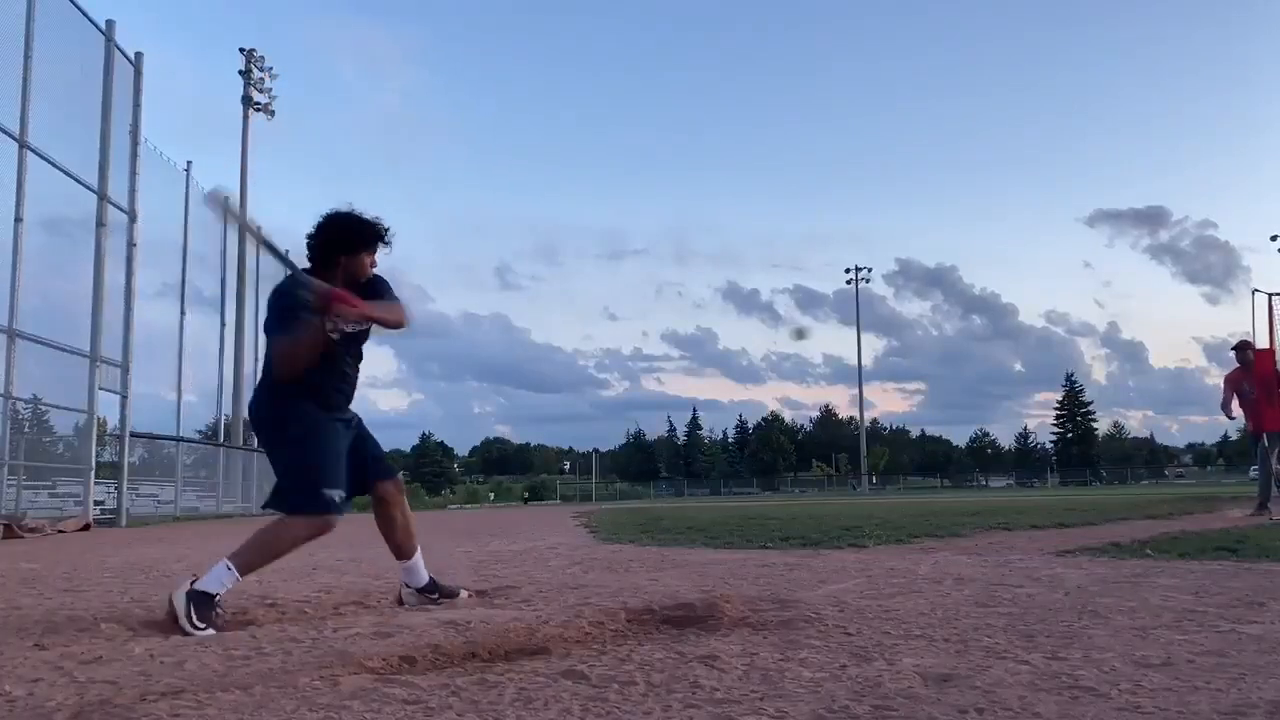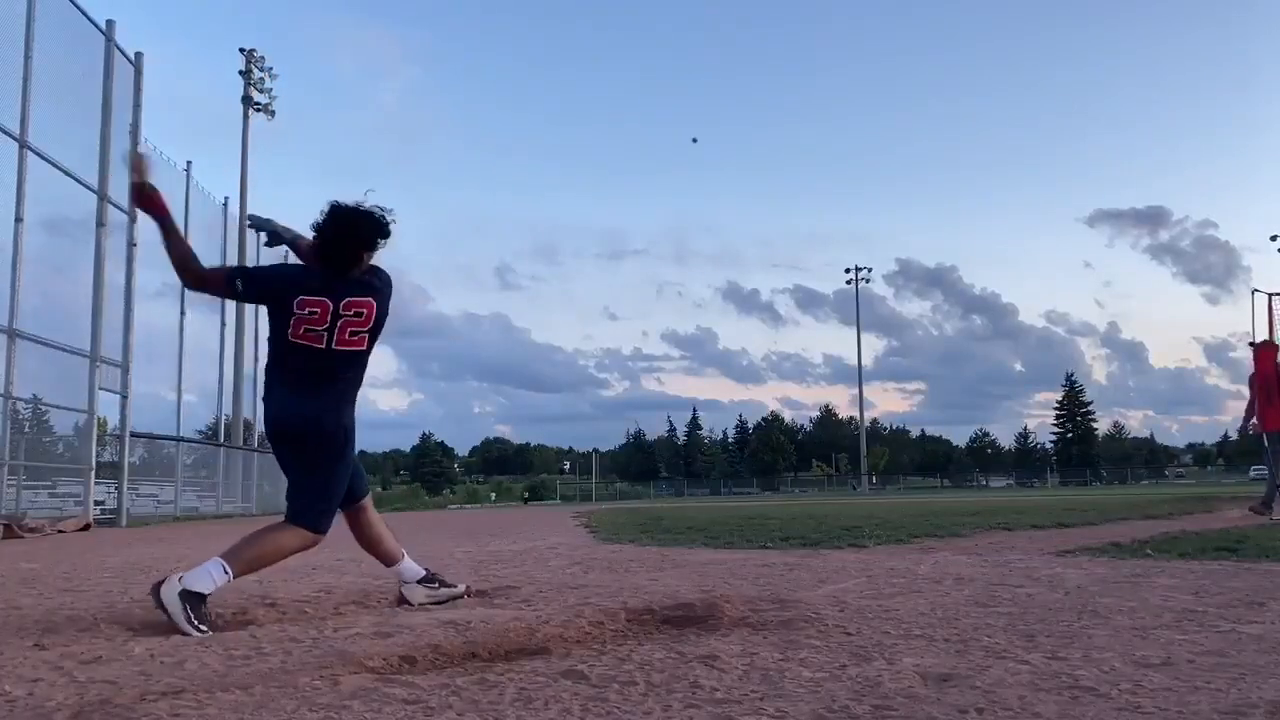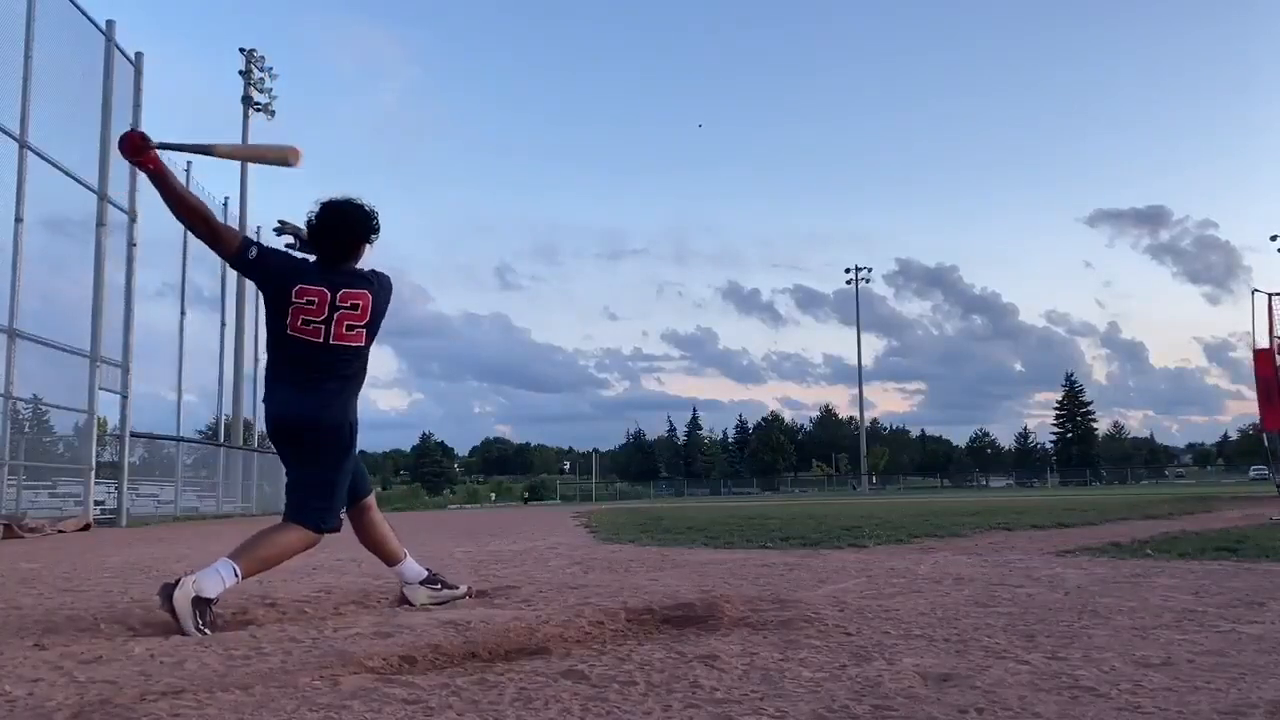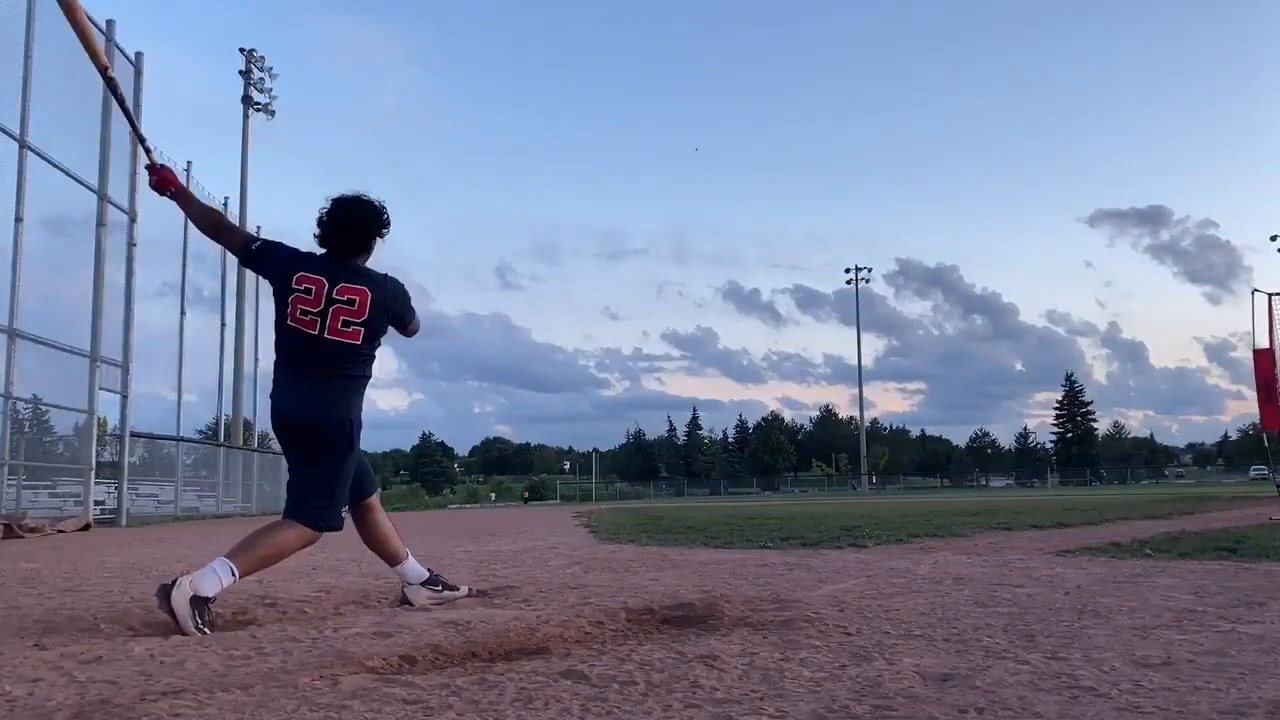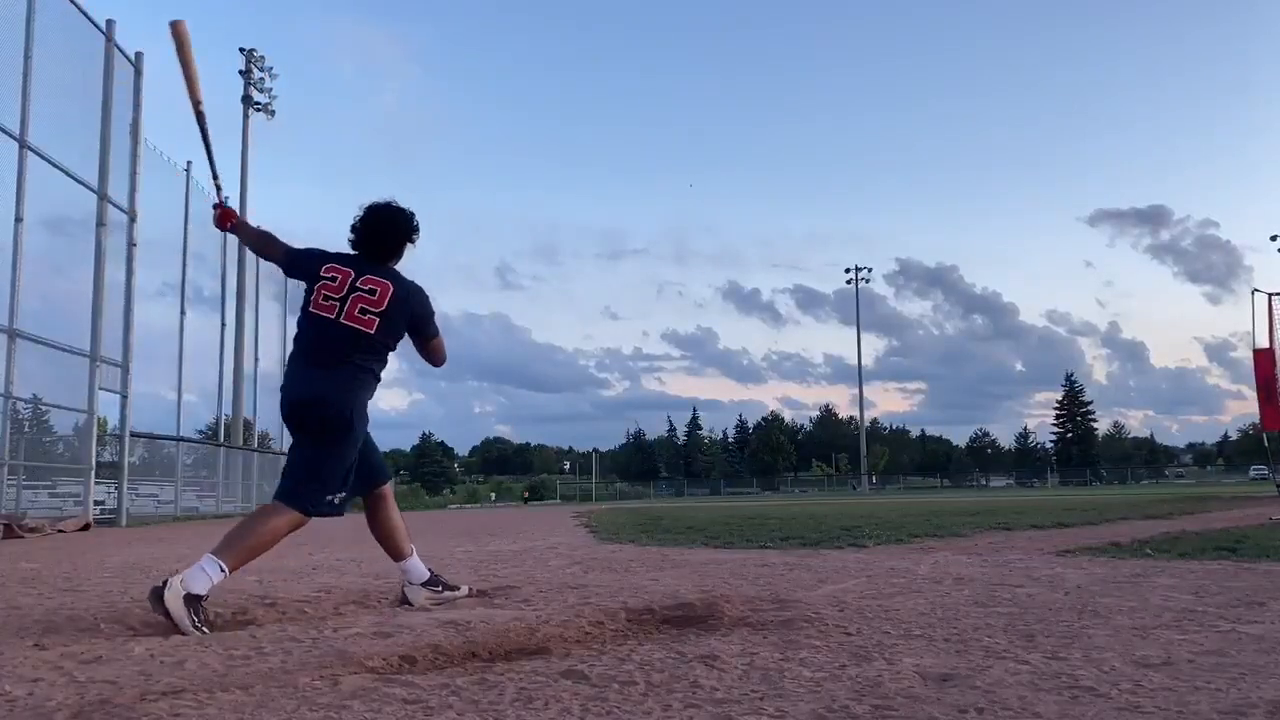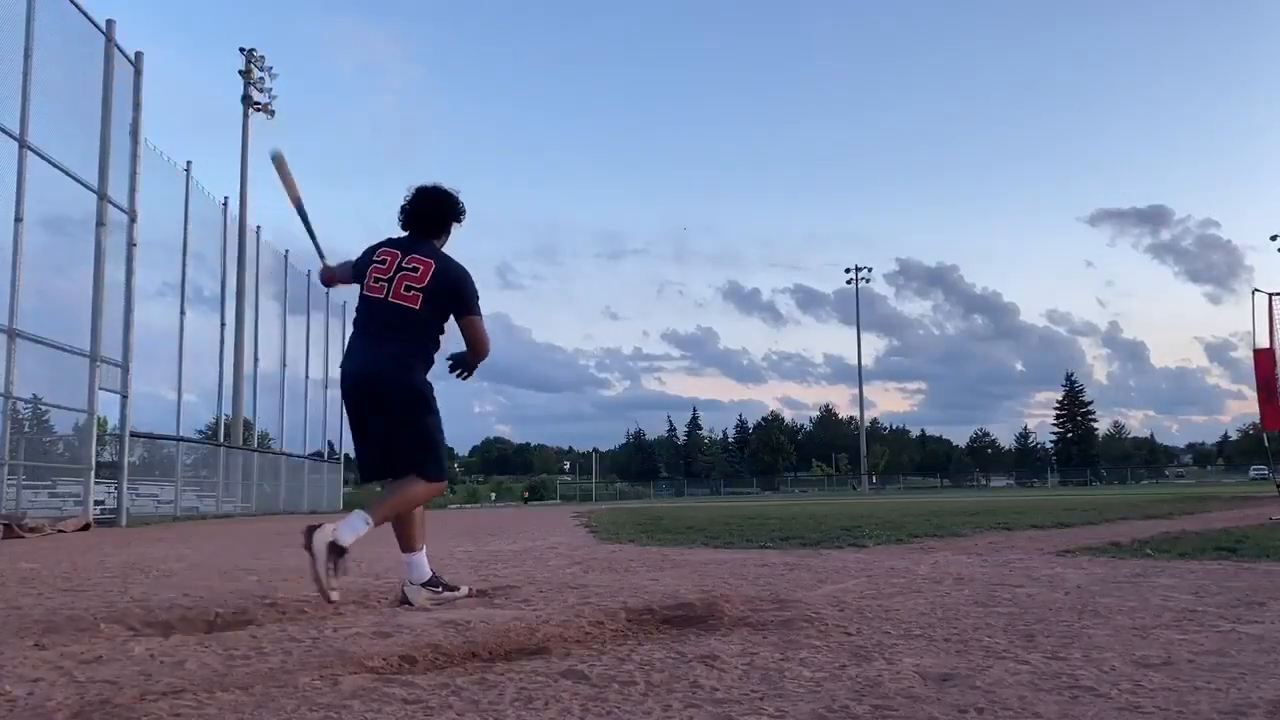
dt=0.4s
person 1, frame 1
left shoulder: (371, 287)
right shoulder: (295, 292)
left elbow: (395, 314)
right elbow: (285, 368)
left wrist: (346, 306)
right wrist: (326, 311)
left hip: (329, 412)
right hip: (292, 415)
left knee: (388, 488)
right knee: (317, 513)
left ankle: (417, 581)
right ankle: (204, 590)
person 1, frame 2
left shoulder: (287, 281)
right shoulder: (379, 285)
left elbow: (195, 275)
left wrist: (155, 206)
right wrist: (286, 233)
left hip: (283, 417)
right hip: (328, 423)
left knee: (357, 499)
right knee: (307, 525)
left ankle: (416, 579)
right ankle: (190, 584)
person 1, frame 3
left shoulder: (285, 273)
right shoulder: (378, 287)
left elbow: (210, 228)
left wrist: (153, 166)
right wrist: (319, 248)
left hip: (284, 415)
right hip: (331, 420)
left knee: (361, 500)
right knee: (308, 524)
left ankle: (418, 581)
right ankle: (200, 586)
person 1, frame 4
left shoulder: (290, 265)
right shoulder: (386, 289)
left elbow: (222, 229)
right elbow: (411, 328)
left wrist: (174, 188)
left hip: (289, 408)
right hip: (333, 416)
left knee: (364, 497)
right knee: (307, 521)
left ankle: (419, 581)
right ankle: (199, 585)
person 1, frame 5
left shoulder: (327, 265)
right shoulder: (410, 294)
left elbow: (274, 249)
right elbow: (437, 356)
left wrist: (235, 222)
left hip: (300, 394)
right hip: (337, 404)
left knee: (378, 486)
right knee: (294, 507)
left ankle: (419, 581)
right ankle: (192, 583)
person 1, frame 6
left shoulder: (381, 252)
right shoulder: (451, 273)
left elbow: (344, 272)
right elbow: (479, 345)
left wrist: (330, 274)
right wrist: (465, 362)
left hip: (356, 375)
right hip: (399, 379)
left knee: (401, 477)
right knee: (429, 478)
left ankle: (419, 579)
right ankle: (339, 534)
